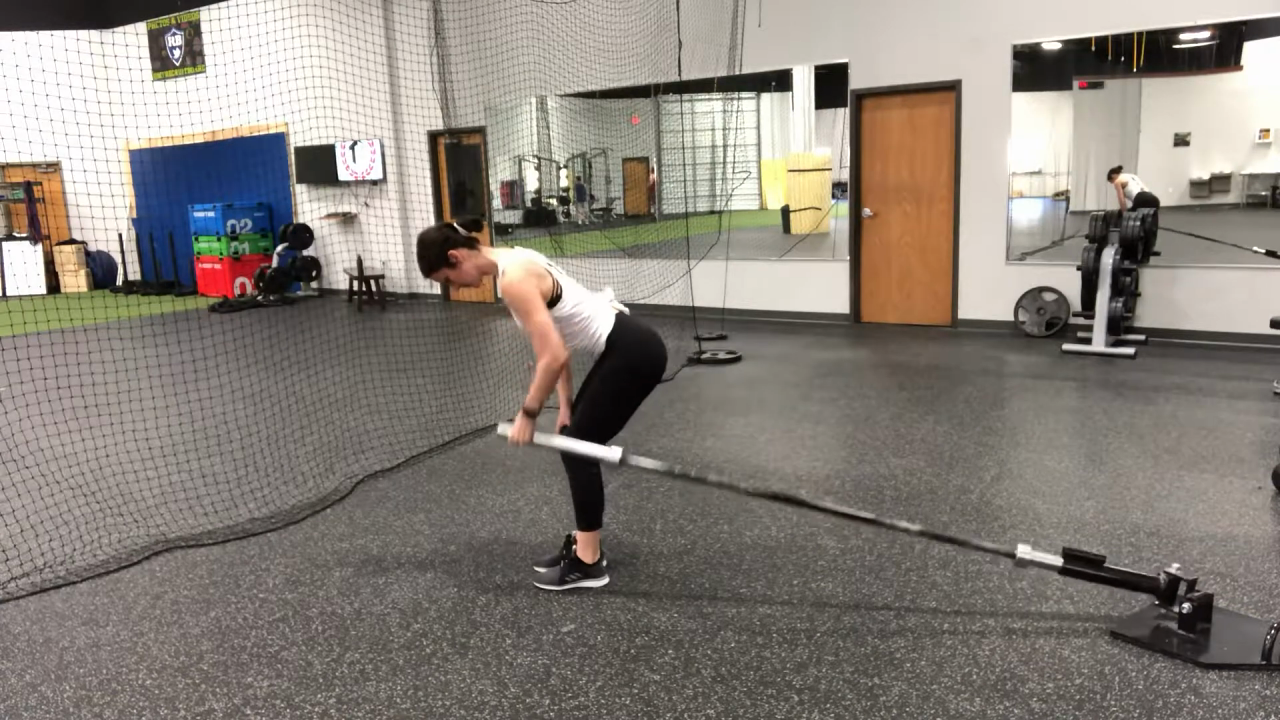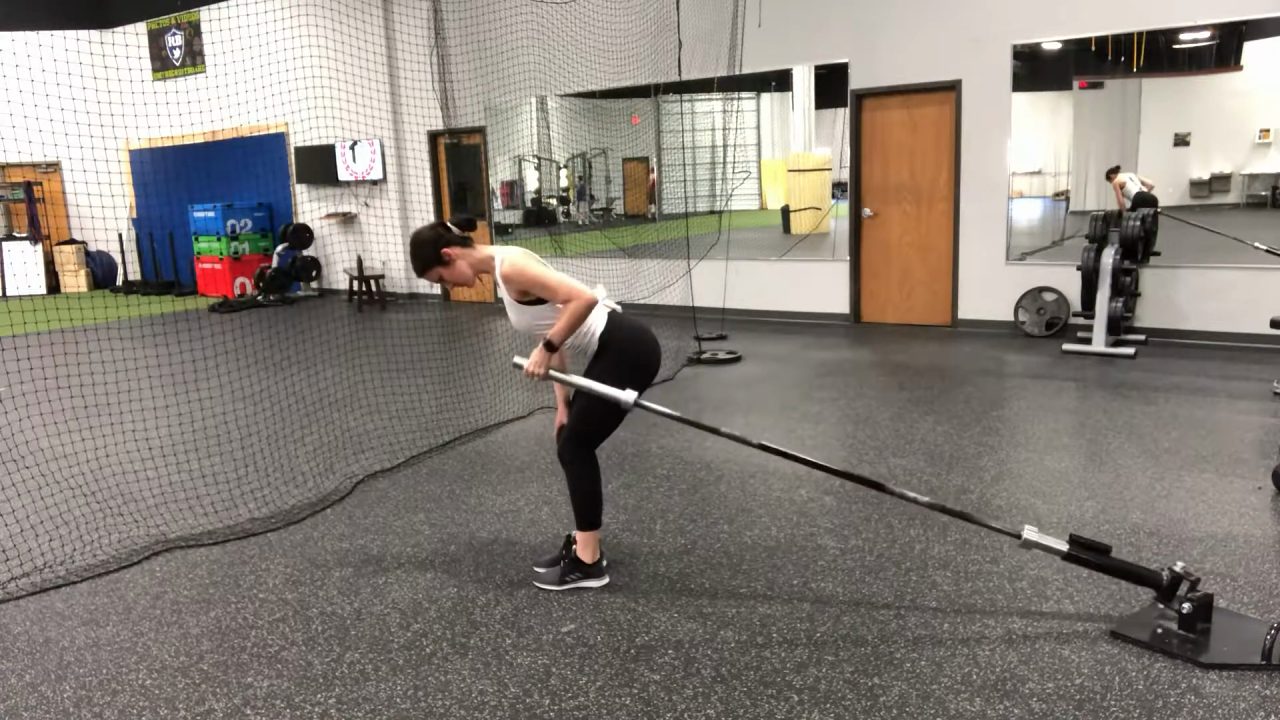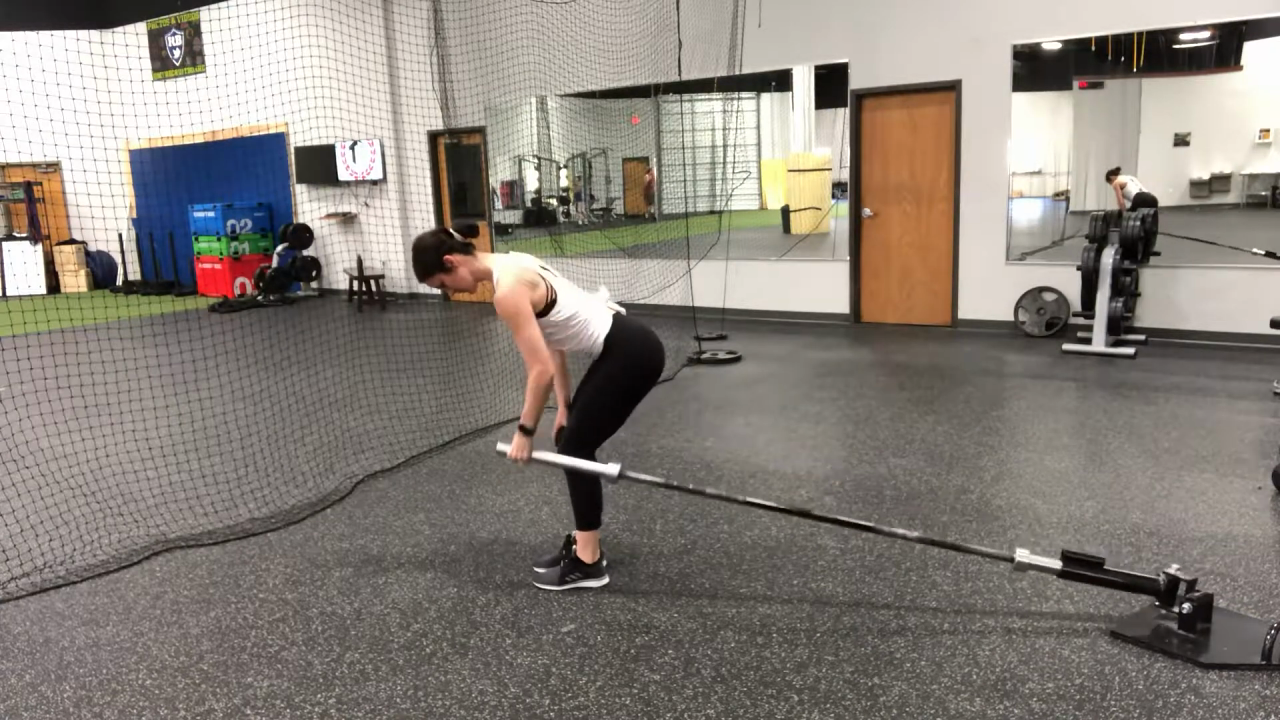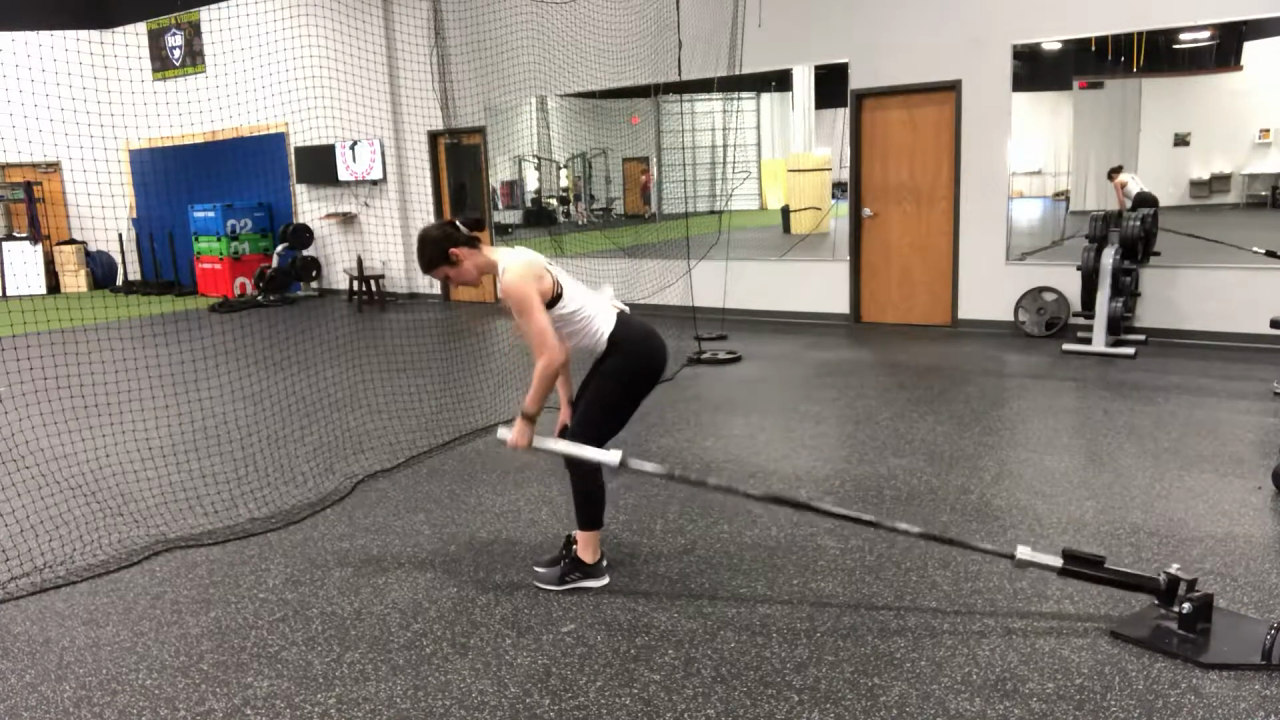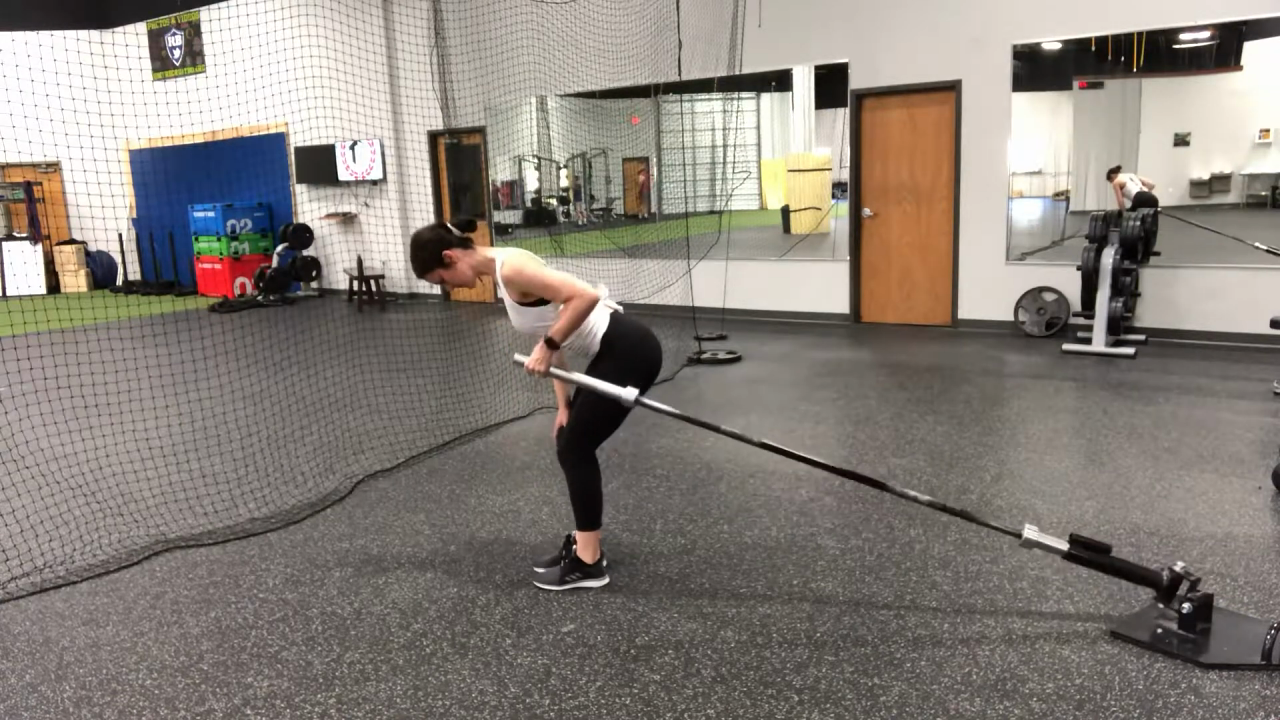
dt=0.5s
person 1, frame 1
left shoulder: (513, 277)
right shoulder: (515, 264)
left elbow: (555, 355)
right elbow: (558, 344)
left wrist: (527, 416)
right wrist: (566, 406)
left hip: (633, 352)
right hip: (622, 348)
right knee: (574, 442)
left ankle: (588, 563)
right ankle: (583, 543)
person 1, frame 2
left shoulder: (510, 267)
right shoulder: (504, 269)
left elbow: (584, 298)
right elbow: (553, 324)
left wrist: (544, 350)
right wrist: (563, 404)
left hip: (627, 350)
right hip: (614, 348)
left knee: (575, 448)
right knee: (571, 442)
left ankle: (588, 562)
right ankle: (583, 544)
person 1, frame 3
left shoulder: (508, 289)
right shoulder: (511, 265)
left elbow: (539, 371)
right elbow: (553, 335)
left wrist: (524, 432)
right wrist: (564, 406)
left hip: (632, 354)
right hip: (621, 346)
left knee: (575, 447)
right knee: (570, 439)
left ankle: (588, 562)
right ankle: (583, 542)
person 1, frame 4
left shoulder: (514, 279)
right shoulder: (515, 262)
left elbow: (550, 359)
right elbow: (556, 335)
left wrist: (526, 420)
right wrist: (567, 404)
left hip: (634, 352)
right hip: (621, 347)
left knee: (581, 447)
right knee: (573, 440)
left ankle: (588, 563)
right ankle: (583, 543)
person 1, frame 5
left shoulder: (511, 269)
right shoulder: (506, 267)
left elbow: (585, 296)
right elbow: (553, 322)
left wrist: (547, 348)
right wrist: (565, 404)
left hip: (629, 351)
right hip: (616, 348)
left knee: (575, 448)
right knee: (572, 443)
left ankle: (589, 563)
right ankle: (583, 543)
